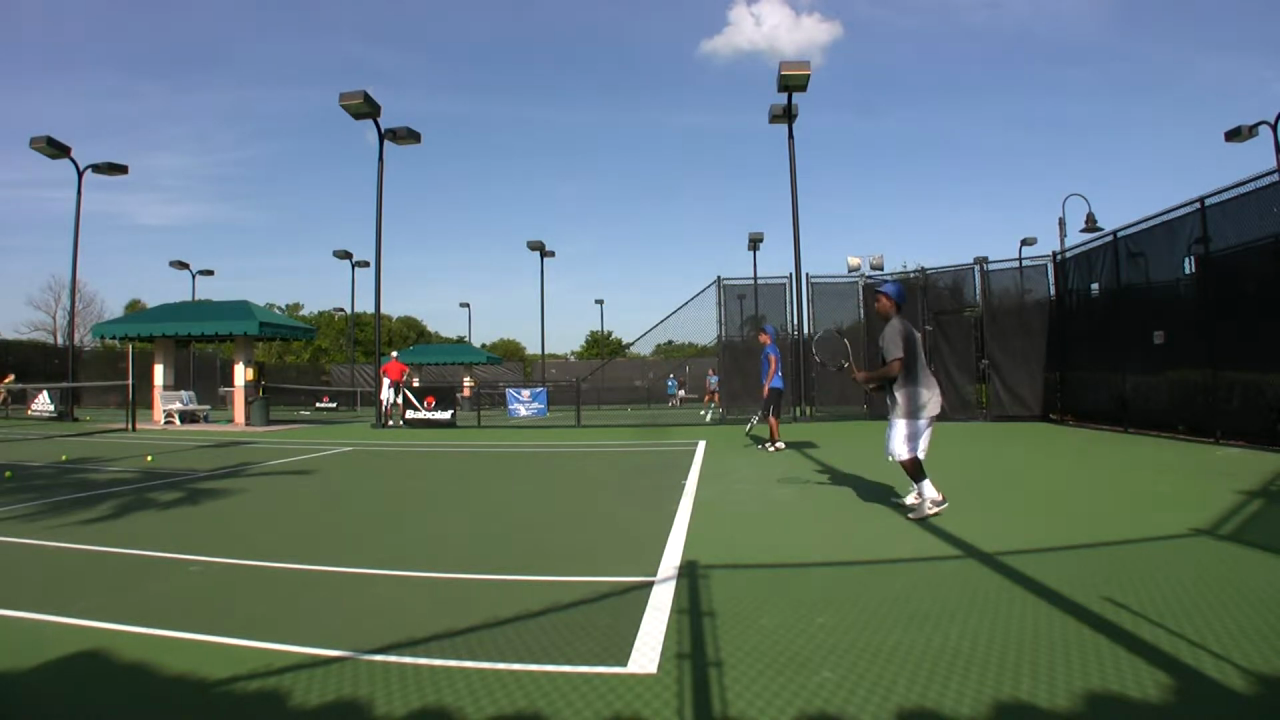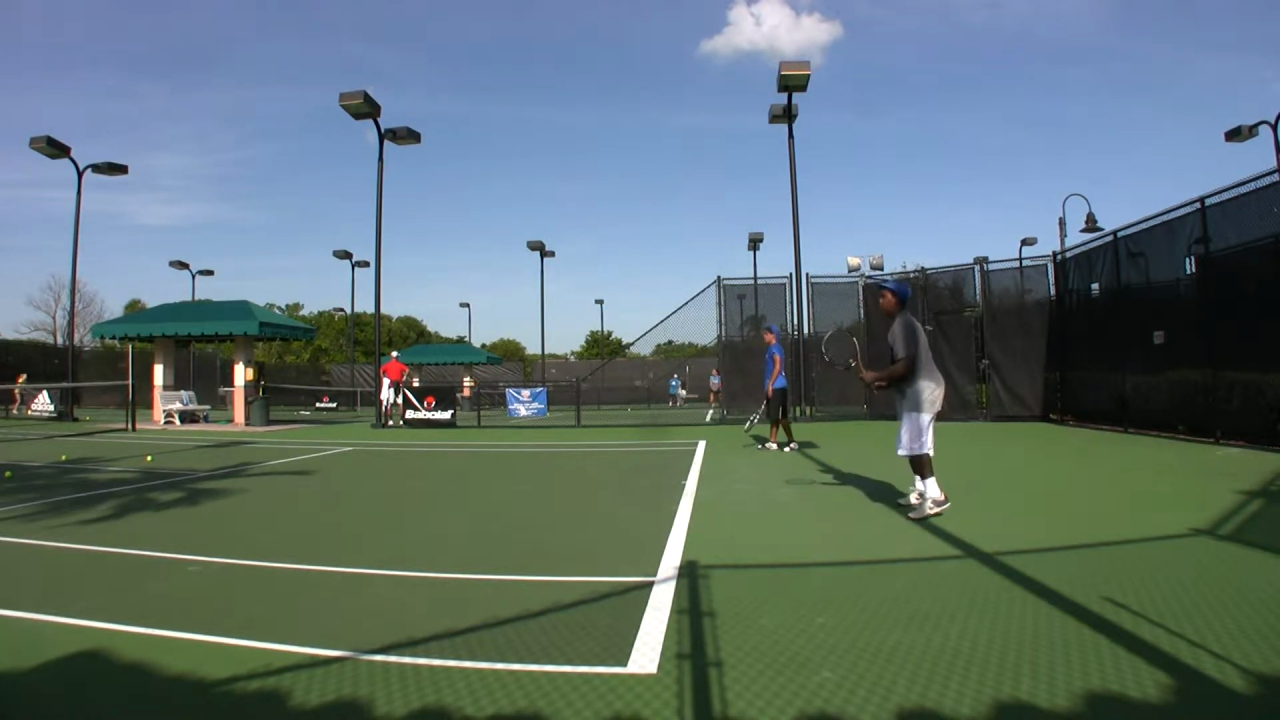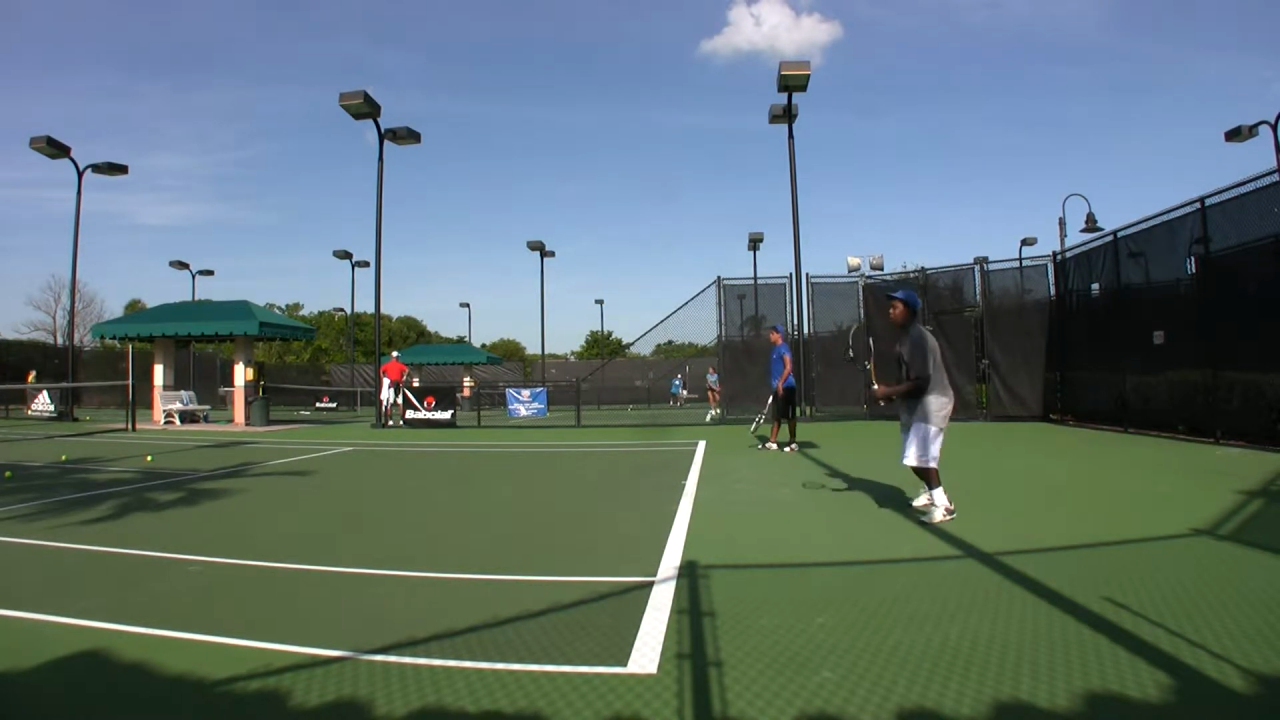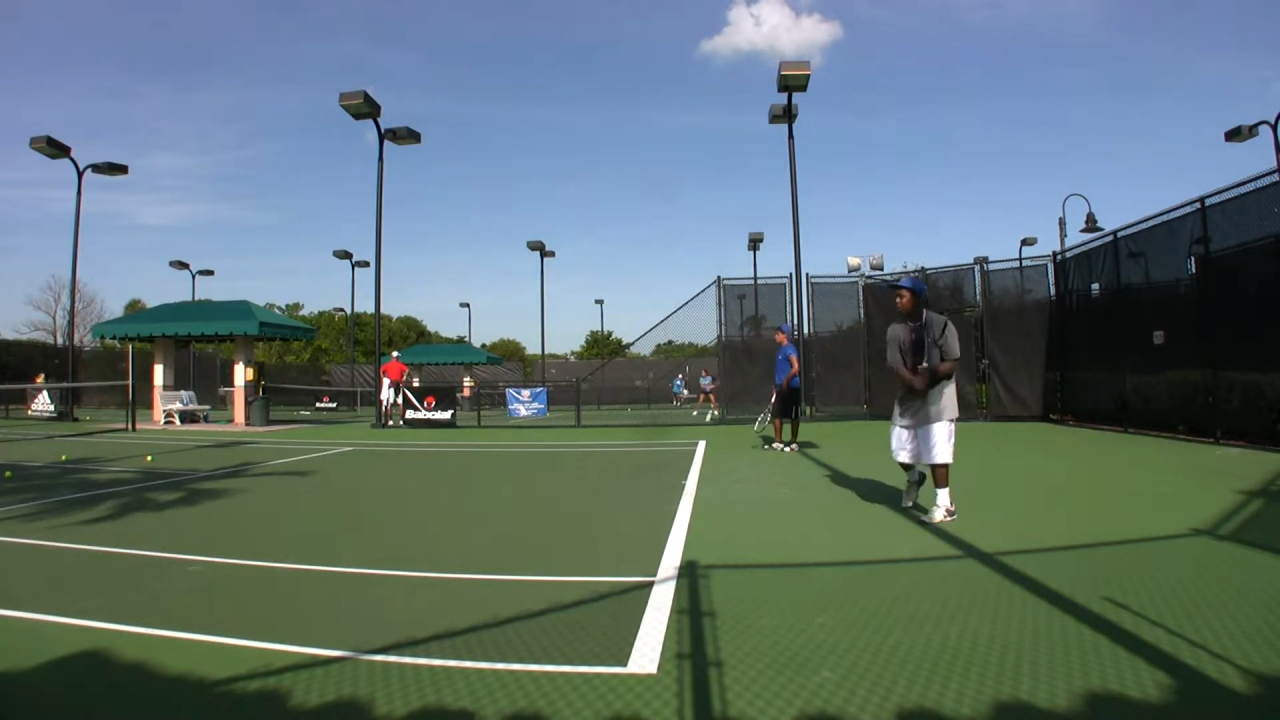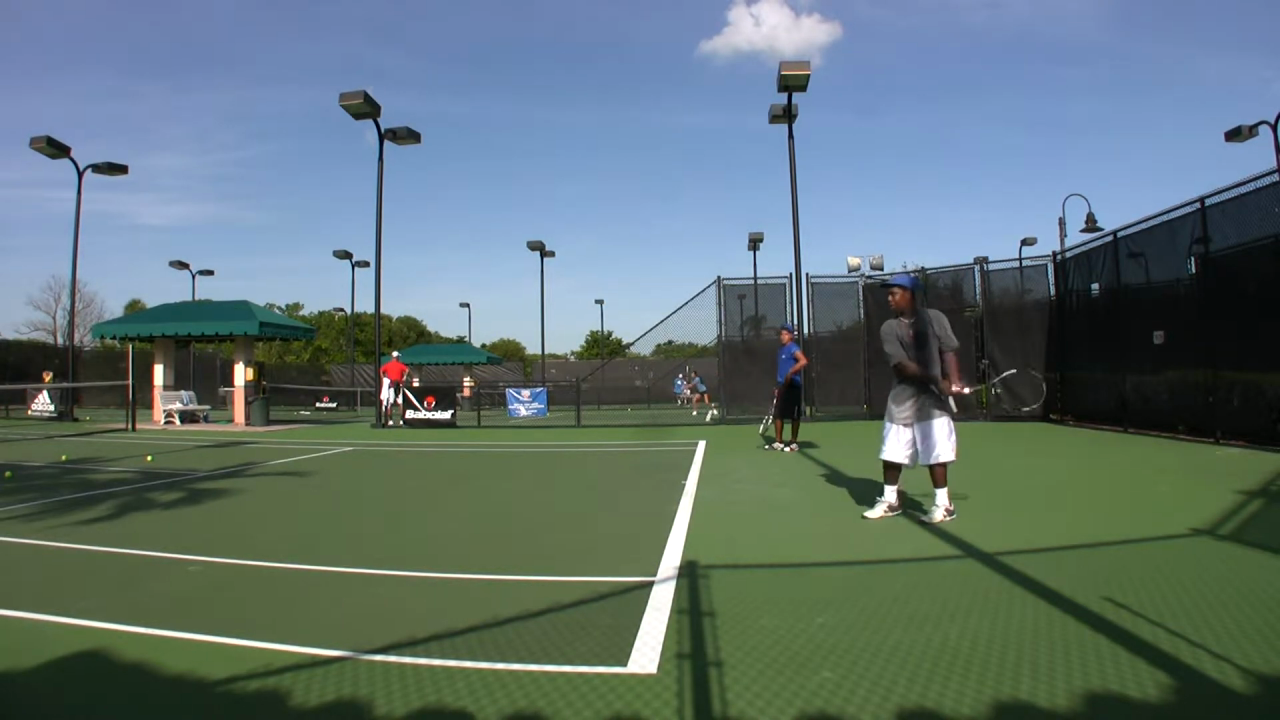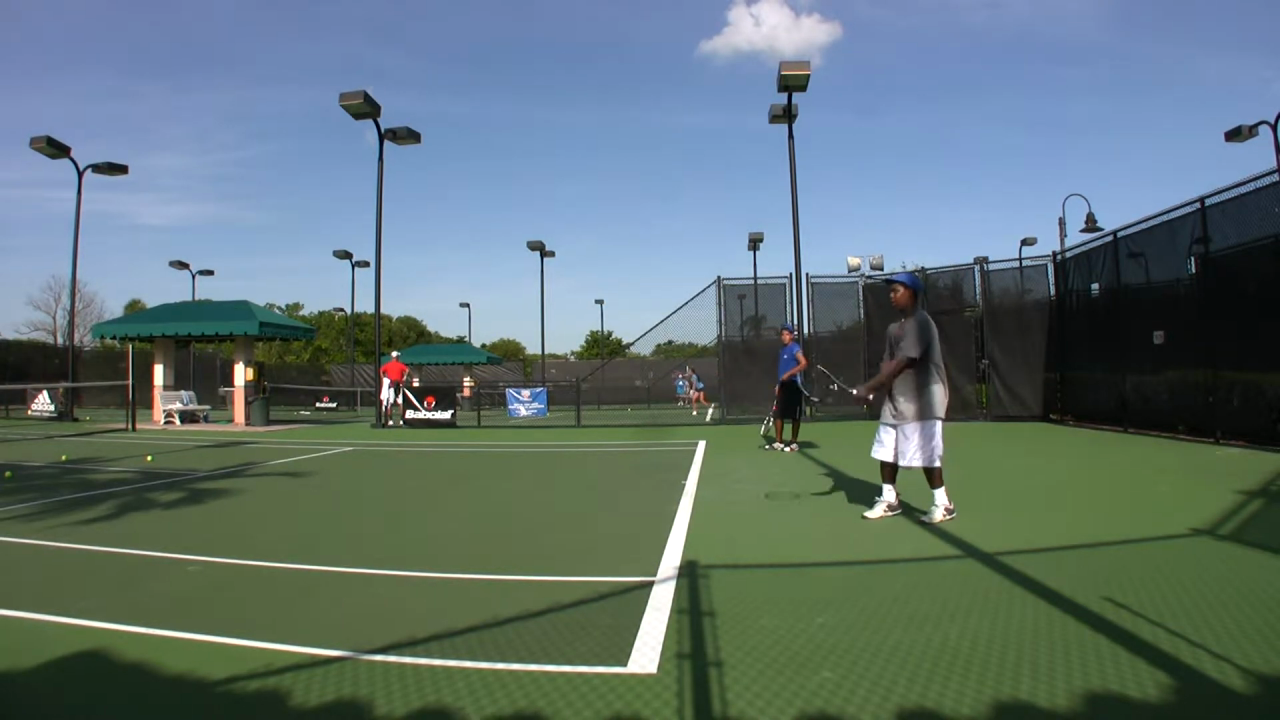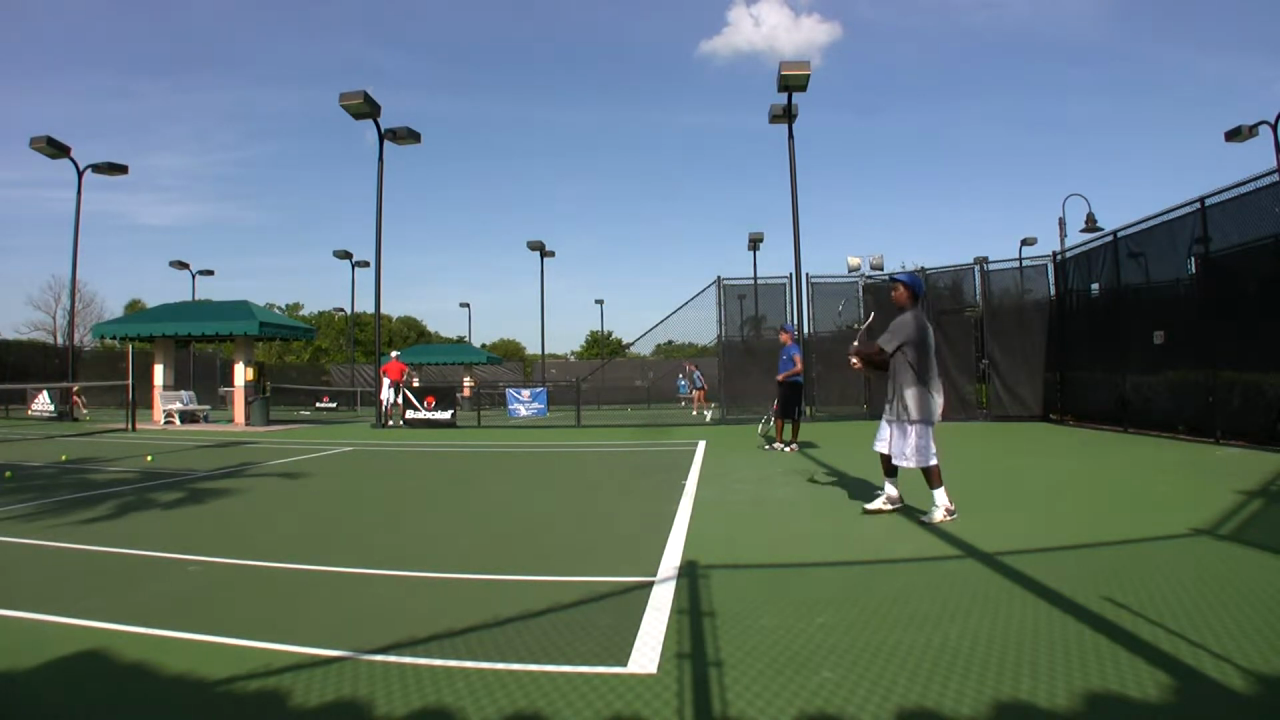
dt=0.3s
person 1, frame 1
left shoulder: (893, 330)
right shoulder: (902, 328)
left elbow: (895, 369)
left wrist: (867, 377)
right wrist: (878, 383)
left hip: (913, 396)
right hip: (920, 394)
left knee: (900, 449)
right knee: (906, 449)
left ankle: (933, 497)
right ankle: (920, 491)
person 1, frame 2
left shoulder: (901, 326)
right shoulder: (904, 324)
left elbow: (904, 367)
left wrist: (876, 376)
right wrist: (886, 381)
left hip: (921, 390)
right hip: (917, 390)
left knee: (914, 444)
right knee: (911, 444)
left ankle: (935, 497)
right ankle: (921, 490)
person 1, frame 3
left shoulder: (921, 339)
right shoulder: (904, 340)
left elbow: (920, 383)
left wrist: (890, 392)
right wrist: (887, 392)
left hip: (932, 402)
right hip: (914, 405)
left knee: (920, 454)
right knee: (914, 456)
left ankle: (943, 505)
right ankle: (930, 493)
person 1, frame 4
left shoulder: (941, 324)
right shoulder: (895, 330)
left elbow: (951, 364)
right elbow: (897, 367)
left wrist: (929, 376)
right wrist: (912, 380)
left hip: (938, 396)
right hip: (908, 398)
left knee: (936, 452)
right knee: (900, 449)
left ankle: (944, 505)
right ankle: (914, 477)
person 1, frame 5
left shoulder: (935, 319)
right shoulder: (889, 328)
left elbow: (949, 352)
right elbow: (903, 363)
left wrist: (953, 380)
right wrist: (934, 380)
left hip: (933, 396)
right hip: (904, 396)
left knee: (934, 452)
right knee: (892, 451)
left ankle: (944, 505)
right ankle: (890, 501)
person 1, frame 6
left shoulder: (921, 322)
right shoulder: (894, 328)
left elbow: (902, 362)
right elbow: (888, 363)
left wrist: (870, 386)
right wrist: (875, 388)
left hip: (924, 399)
right hip: (897, 399)
left knee: (925, 453)
right knee: (885, 450)
left ankle: (943, 505)
right ankle: (889, 500)
person 1, frame 7
left shoulder: (905, 322)
right shoulder: (913, 321)
left elbow: (876, 351)
right elbow: (891, 359)
left wrist: (856, 351)
right wrist: (865, 361)
left hip: (917, 397)
right hip: (900, 397)
left knee: (920, 453)
right knee: (885, 445)
left ankle: (943, 506)
right ankle: (891, 495)
